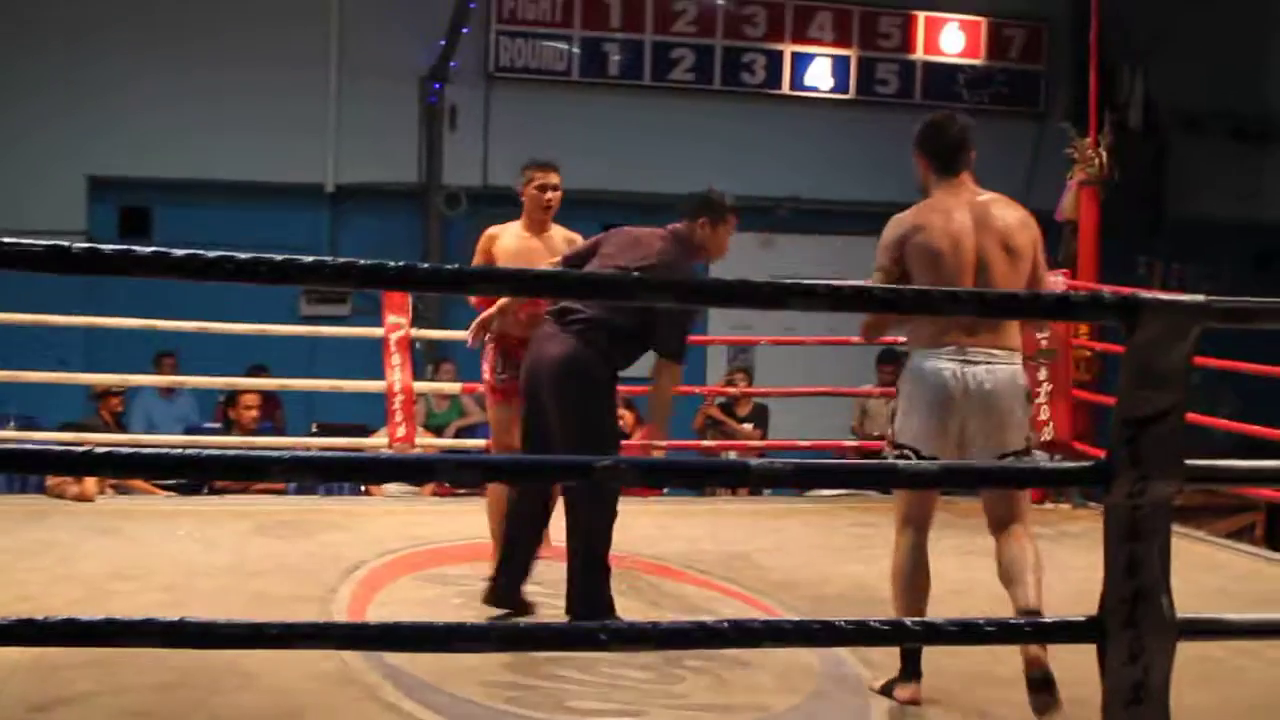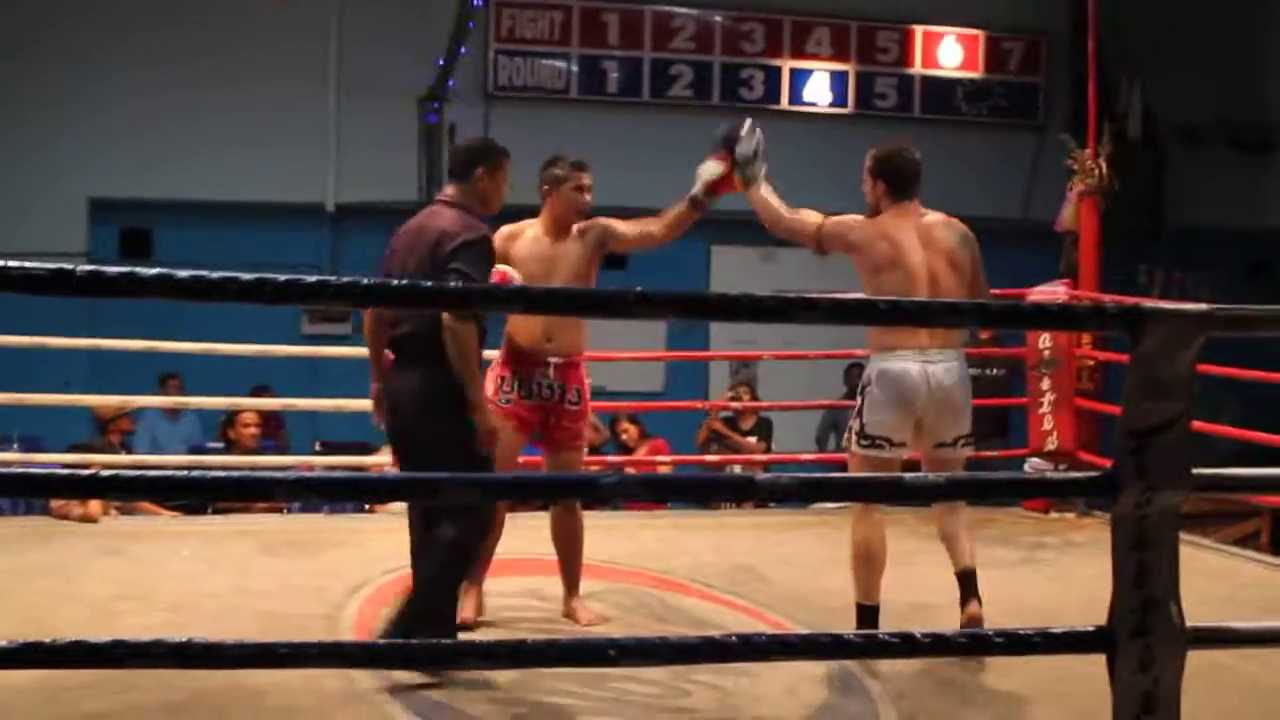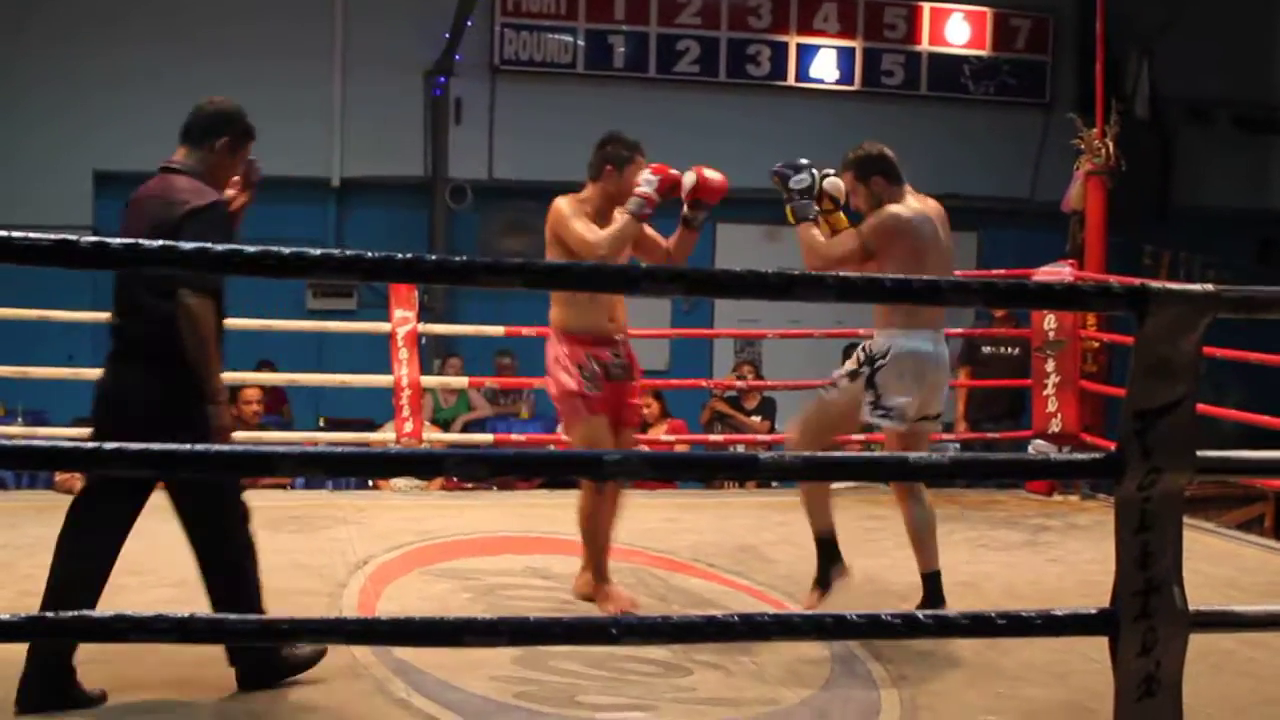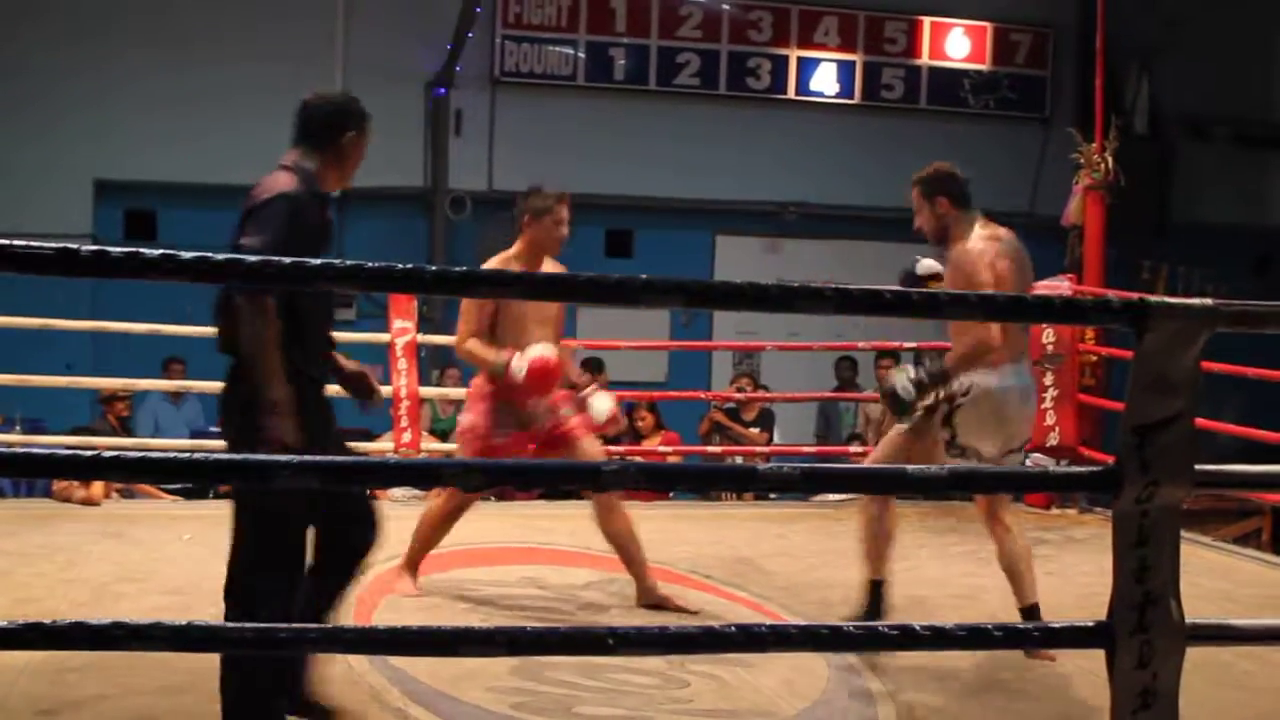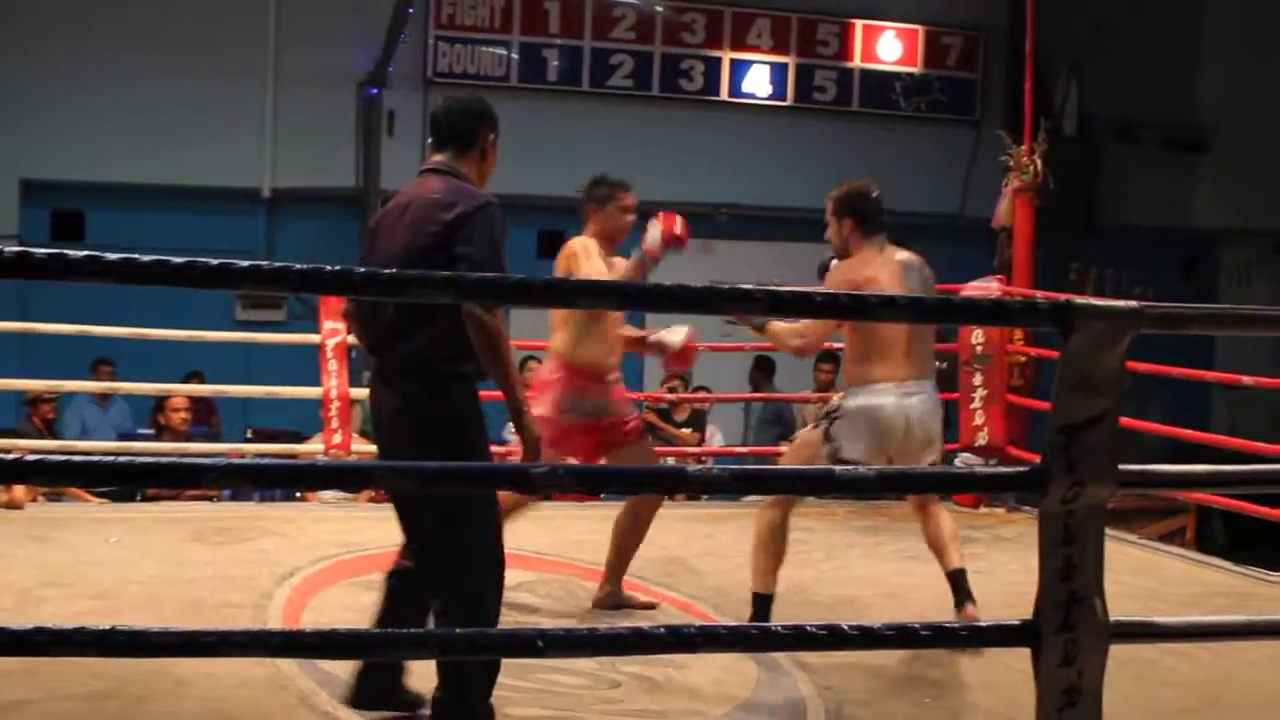
dt=1s
person 1, frame 1
left shoulder: (624, 237)
right shoulder: (682, 275)
left elbow: (553, 271)
right elbow: (667, 366)
left wrist: (497, 310)
right wrist: (657, 432)
left hip: (547, 347)
right hip: (582, 369)
left knee: (535, 477)
right knee: (594, 490)
left ankle: (505, 586)
right ankle: (590, 611)
person 1, frame 2
left shoulder: (409, 230)
right shoulder: (469, 234)
left elbow: (376, 314)
right elbow: (456, 322)
left wrist: (380, 380)
right wrist: (480, 404)
left hip: (404, 383)
right hip: (441, 387)
left knee: (429, 511)
right knee: (470, 512)
left ankle: (418, 631)
right ankle: (416, 630)
person 1, frame 3
left shoulder: (144, 199)
right shoulder: (202, 204)
right elbow: (194, 302)
left wrist: (231, 210)
right wrist: (216, 398)
left hip: (125, 381)
right hip: (172, 387)
left knee: (95, 523)
right knee: (221, 525)
right ankle: (259, 658)
person 1, frame 4
left shoulder: (297, 199)
right shoulder: (288, 199)
right elbow: (253, 300)
left wrist: (336, 366)
right wrist: (274, 408)
left hip: (298, 402)
right hip: (276, 408)
left knee: (352, 527)
right knee: (267, 556)
person 1, frame 5
left shoulder: (391, 209)
right shoulder: (474, 206)
left elbow: (357, 311)
right elbow: (480, 313)
right wrist: (521, 410)
left hip: (390, 397)
right hip: (442, 401)
left knee: (426, 550)
right knee: (470, 566)
person 2, frame 1
left shoulder: (908, 226)
right shoulder: (1020, 219)
left elbow: (872, 325)
left wrist: (905, 319)
left hip: (935, 373)
right hip: (1003, 375)
left knee: (912, 526)
right knee: (1011, 525)
right ankle: (1033, 640)
person 2, frame 2
left shoulder: (865, 233)
right shoulder: (958, 233)
left elbow: (782, 220)
right elbow: (981, 303)
left wrist: (750, 170)
left hip: (893, 372)
right hip: (949, 371)
left knee: (868, 504)
right knee: (947, 492)
left ankle: (867, 628)
right ankle: (969, 595)
person 2, frame 3
left shoulder: (894, 219)
right shoulder: (931, 211)
left elbow: (823, 259)
right elbow: (864, 253)
left wrist: (798, 206)
right wrist: (828, 208)
left hip: (896, 353)
right hip: (933, 354)
left knee: (802, 440)
right knee: (906, 481)
left ankle: (828, 562)
right ankle: (932, 598)
person 2, frame 4
left shoulder: (967, 253)
right shoulder: (1004, 240)
left elbow: (985, 338)
left wrist: (929, 376)
right wrist: (944, 284)
left hip: (980, 389)
right hip: (1016, 386)
right knee: (998, 513)
left ankle: (873, 610)
right ankle: (1035, 630)
person 2, frame 5
left shoulder: (848, 271)
right shoulder: (917, 267)
left elbow: (803, 344)
left wrist: (756, 321)
left hip: (868, 407)
right hip: (921, 404)
left knee: (777, 497)
right knee: (926, 500)
left ankle: (760, 621)
right ankle: (964, 601)
person 3, frame 1
left shoulder: (571, 243)
right shoulder: (494, 237)
left wrist: (547, 296)
right wrist: (482, 301)
right hip: (505, 351)
right knee: (503, 450)
right ankle: (500, 550)
person 3, frame 2
left shoulder: (594, 235)
right shoulder: (509, 237)
left elbow: (659, 232)
left wrist: (699, 197)
left hip: (567, 376)
right hip: (514, 370)
left ankle: (571, 595)
right ankle: (473, 588)
person 3, frame 3
left shoulder: (626, 218)
right shoulder: (565, 209)
left elbow: (671, 260)
right elbow: (599, 251)
left wrist: (693, 217)
right wrist: (638, 207)
left hip: (618, 354)
right hip: (575, 356)
left knee: (614, 472)
left ankle: (591, 577)
right ankle: (601, 582)
person 3, frame 4
left shoulder: (557, 273)
right shoulder: (493, 273)
right elbow: (465, 343)
left wrist: (586, 390)
right wrist: (509, 365)
left hip: (548, 399)
right hip: (497, 399)
left knee: (603, 485)
right knee: (459, 495)
left ankle: (646, 587)
right ankle: (409, 567)
person 3, frame 5
left shoulder: (610, 260)
right shoulder: (581, 249)
left wrist: (654, 341)
right wrist: (648, 255)
left hip: (605, 392)
right hip: (567, 386)
right knee: (528, 488)
left ankle: (611, 587)
